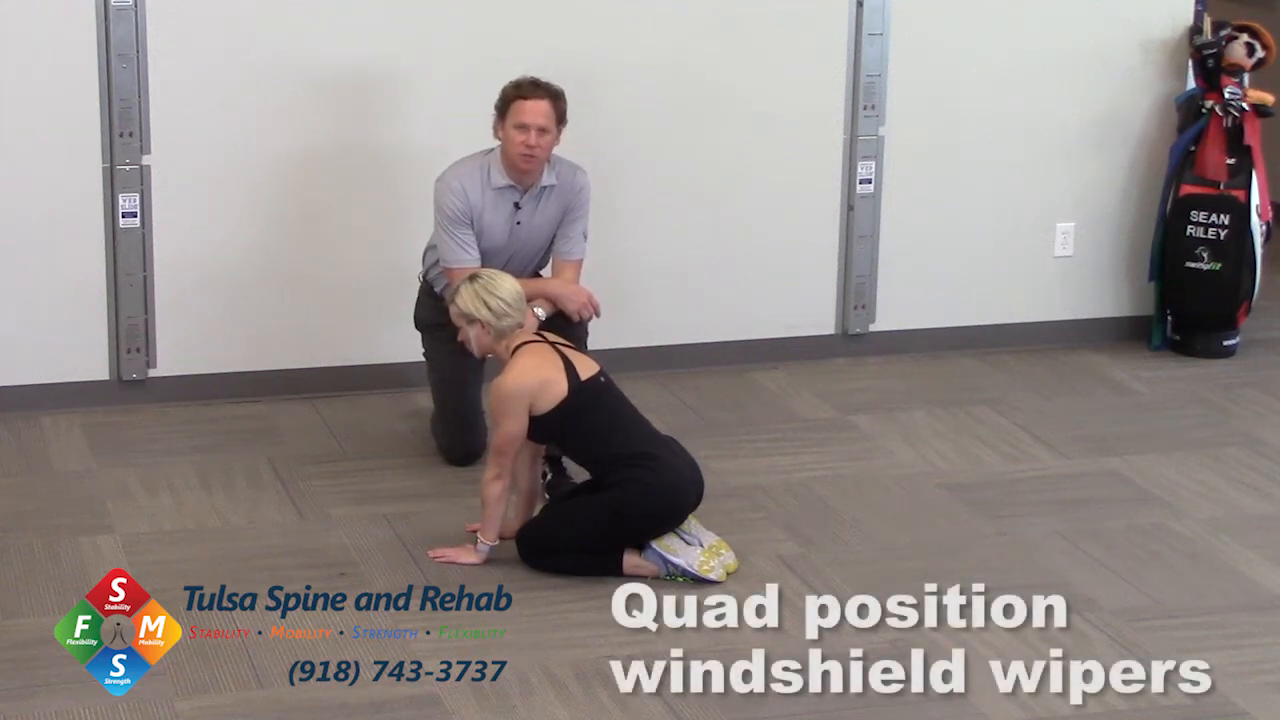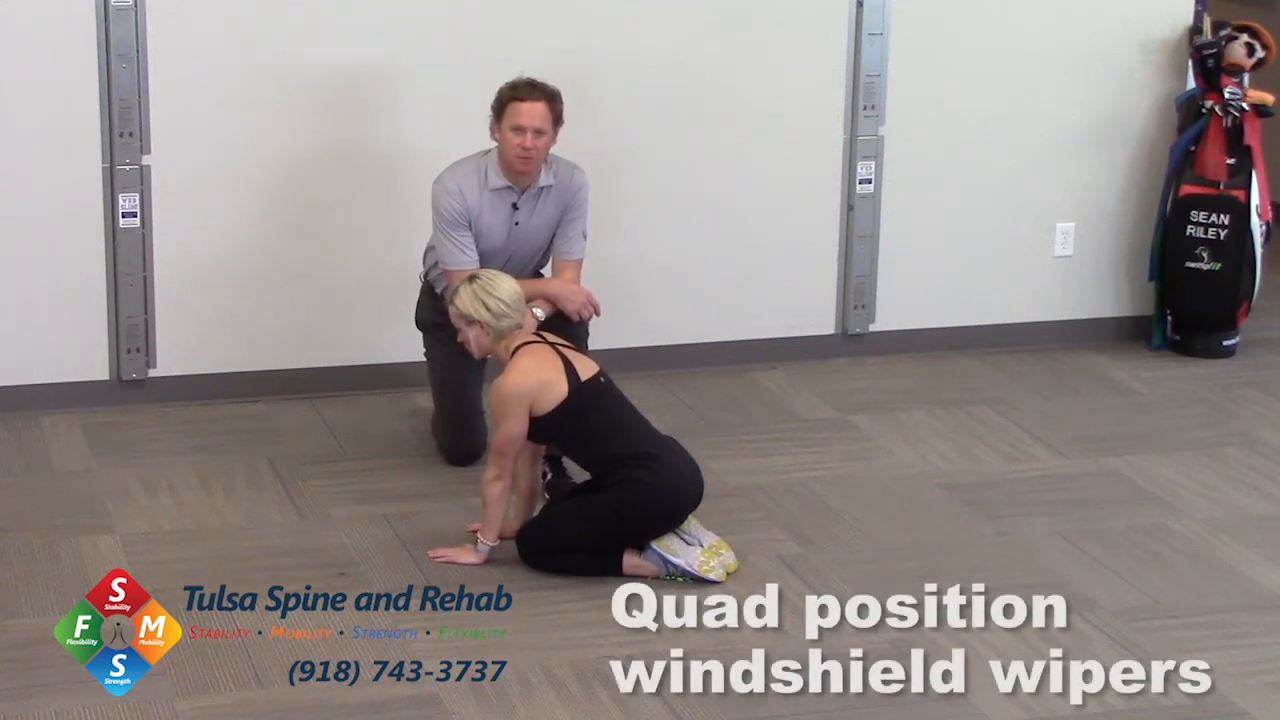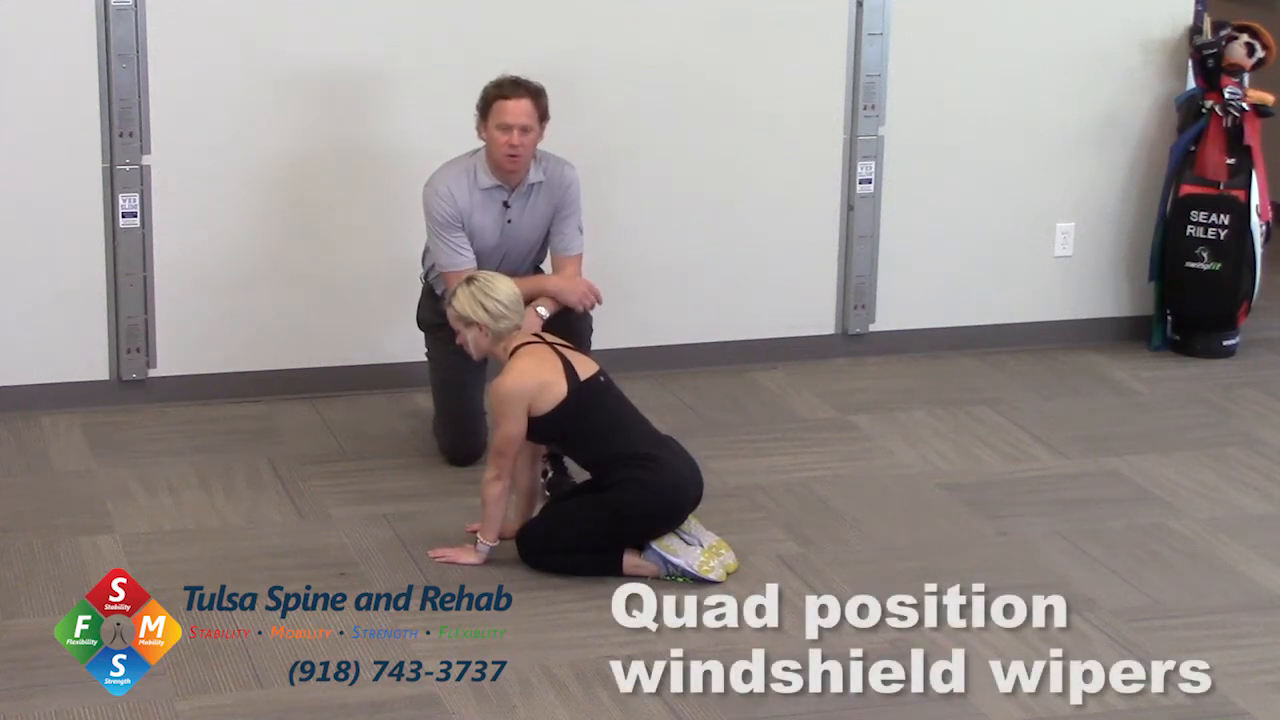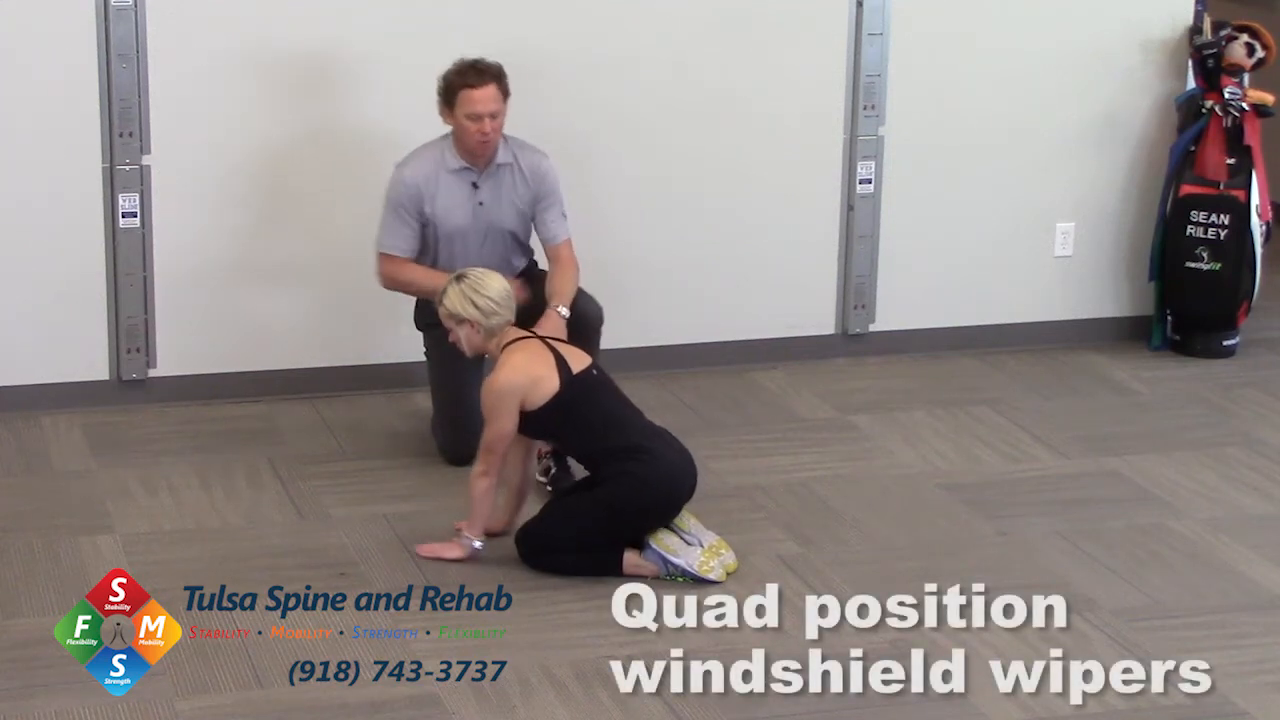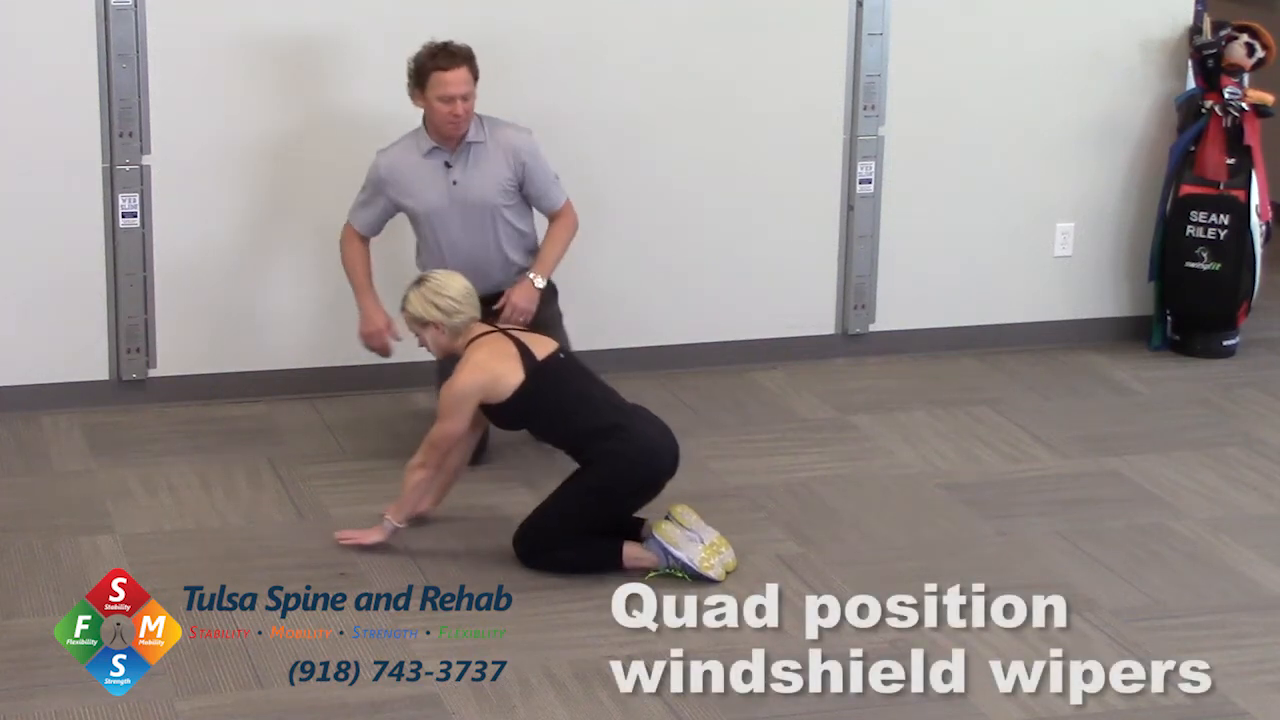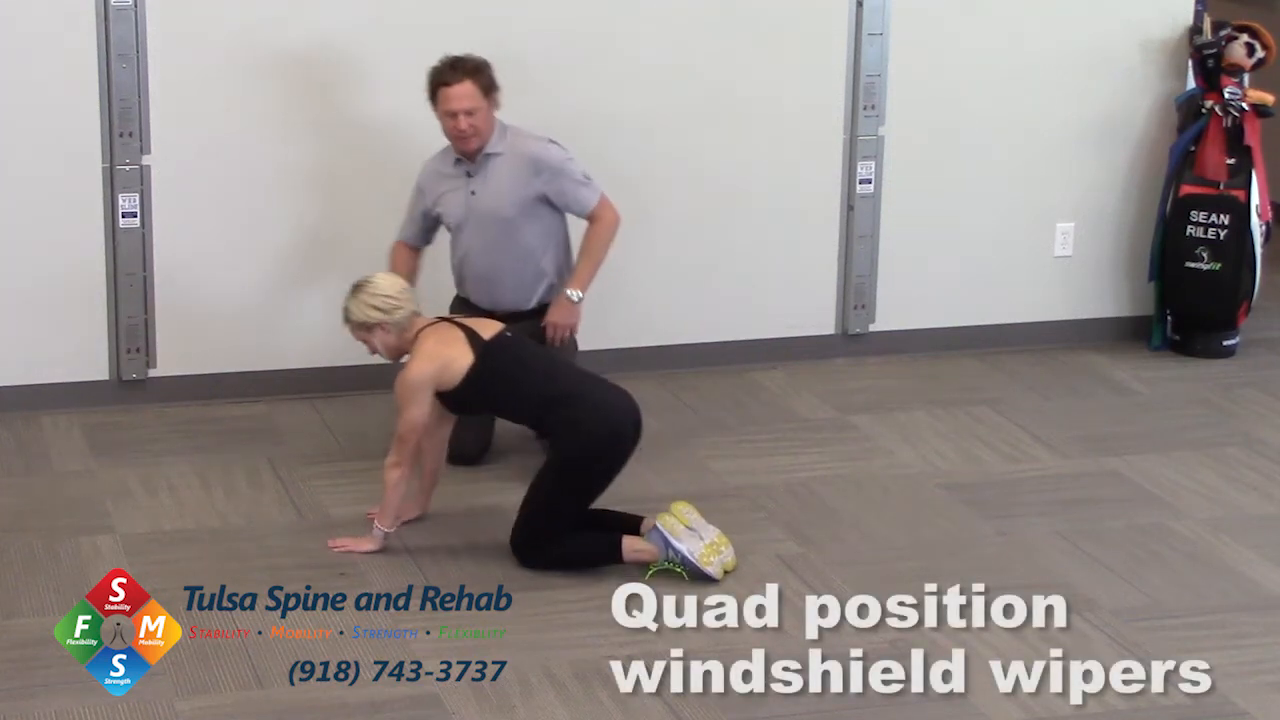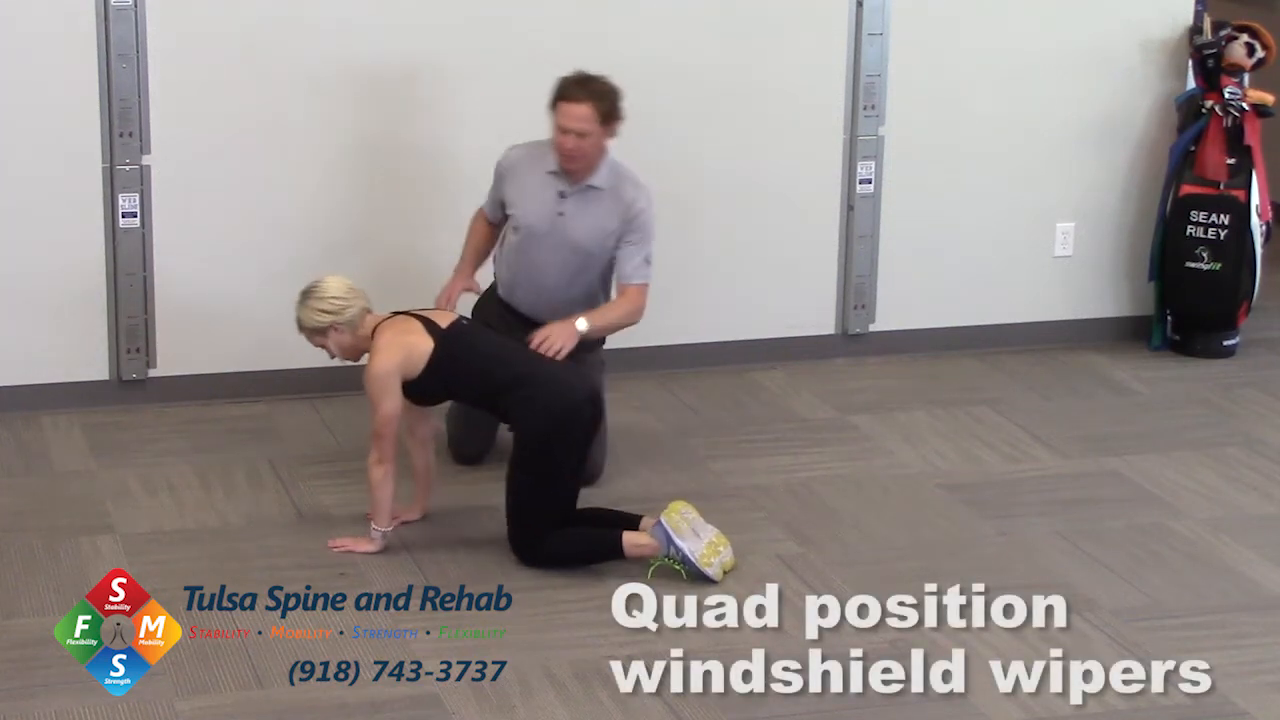
dt=0.4s
person 1, frame 1
left shoulder: (573, 183)
right shoulder: (457, 184)
left elbow: (567, 279)
left wrist: (536, 313)
right wrist: (550, 287)
left hip: (525, 293)
right hip: (452, 302)
left knee: (570, 326)
right knee: (462, 447)
left ankle: (549, 451)
right ankle: (454, 399)
person 1, frame 2
left shoulder: (571, 182)
right shoulder: (455, 186)
left elbow: (567, 277)
left wrist: (534, 315)
right wrist: (547, 288)
left hip: (524, 293)
left knee: (570, 325)
right knee: (462, 448)
left ankle: (550, 451)
right ankle: (455, 396)
person 1, frame 3
left shoulder: (561, 178)
right shoulder: (446, 188)
left elbow: (568, 271)
right elbow: (462, 289)
left wrist: (537, 312)
right wrist: (549, 283)
left hip: (524, 292)
left knee: (574, 321)
right knee: (462, 449)
left ankle: (551, 447)
right ankle: (458, 394)
person 1, frame 4
left shoulder: (534, 166)
right shoulder: (413, 175)
left elbow: (563, 257)
right elbow: (391, 270)
left wrist: (556, 313)
left hip: (515, 286)
left knee: (585, 315)
right knee: (460, 449)
right ankle: (457, 389)
person 1, frame 5
left shoulder: (514, 144)
right shoulder: (391, 165)
left elbow: (565, 217)
right elbow: (354, 237)
left wrist: (533, 282)
right wrist: (370, 308)
left hip: (519, 294)
person 1, frame 6
left shoulder: (537, 157)
right shoulder: (434, 175)
left elbow: (606, 218)
right elbow: (408, 245)
left wrist: (571, 296)
left hip: (541, 319)
right hip: (474, 316)
right knee: (462, 450)
person 1, frame 7
left shoulder: (632, 202)
right shoulder: (516, 163)
left elbow: (634, 302)
right elbow: (489, 219)
left wrist: (576, 327)
right wrist: (463, 271)
left hip: (574, 333)
right hip: (501, 315)
left knee: (582, 467)
right knee: (466, 448)
person 2, frame 1
left shoulder: (513, 382)
right shoulder: (546, 345)
left elbow: (498, 473)
right elbow: (528, 451)
left wrist: (481, 546)
right wrist: (520, 520)
left hip: (654, 489)
right hip: (674, 472)
left knee: (535, 543)
right knee: (558, 515)
left ankle: (661, 559)
right ankle: (665, 528)
person 2, frame 2
left shoulder: (513, 383)
right shoulder: (545, 345)
left elbow: (499, 473)
right elbow: (528, 452)
left wrist: (482, 546)
right wrist: (520, 520)
left hip: (654, 490)
right hip: (674, 472)
left knee: (535, 544)
right knee: (557, 512)
left ankle: (661, 559)
right ankle: (667, 530)
person 2, frame 3
left shoulder: (512, 383)
right shoulder: (545, 346)
left elbow: (498, 474)
right elbow: (527, 451)
left wrist: (482, 547)
right wrist: (521, 521)
left hip: (654, 489)
right hip: (673, 472)
left knee: (535, 543)
right knee: (558, 510)
left ankle: (661, 559)
right ankle: (666, 527)
person 2, frame 4
left shoulder: (504, 380)
right shoulder: (540, 343)
left elbow: (487, 470)
right elbow: (519, 447)
left wrist: (468, 540)
right wrist: (505, 517)
left hip: (650, 483)
right hip: (670, 465)
left knee: (534, 543)
right knee: (558, 515)
left ankle: (659, 559)
right ankle: (661, 528)
person 2, frame 5
left shoulder: (470, 377)
right shoulder: (507, 339)
left elbow: (426, 462)
right elbow: (465, 439)
left wrist: (387, 526)
right wrist: (428, 502)
left hip: (631, 459)
right hip: (652, 442)
left knee: (533, 546)
right knee: (566, 520)
left ankle: (659, 553)
right ankle: (661, 529)
person 2, frame 6
left shoulder: (418, 369)
right shoulder: (454, 329)
left elbow: (400, 460)
right elbow: (437, 431)
left wrist: (378, 533)
right wrist: (418, 503)
left hip: (592, 427)
right hip: (614, 411)
left knee: (531, 546)
right knee: (556, 519)
left ankle: (659, 546)
right ankle: (661, 525)
person 2, frame 7
left shoulder: (383, 361)
right shoulder: (411, 327)
left elbow: (382, 456)
right elbow: (421, 427)
left wrist: (377, 533)
right wrist: (420, 503)
left hip: (551, 409)
right hip: (576, 394)
left knee: (531, 544)
right knee: (549, 518)
left ankle: (659, 541)
right ankle: (662, 524)
